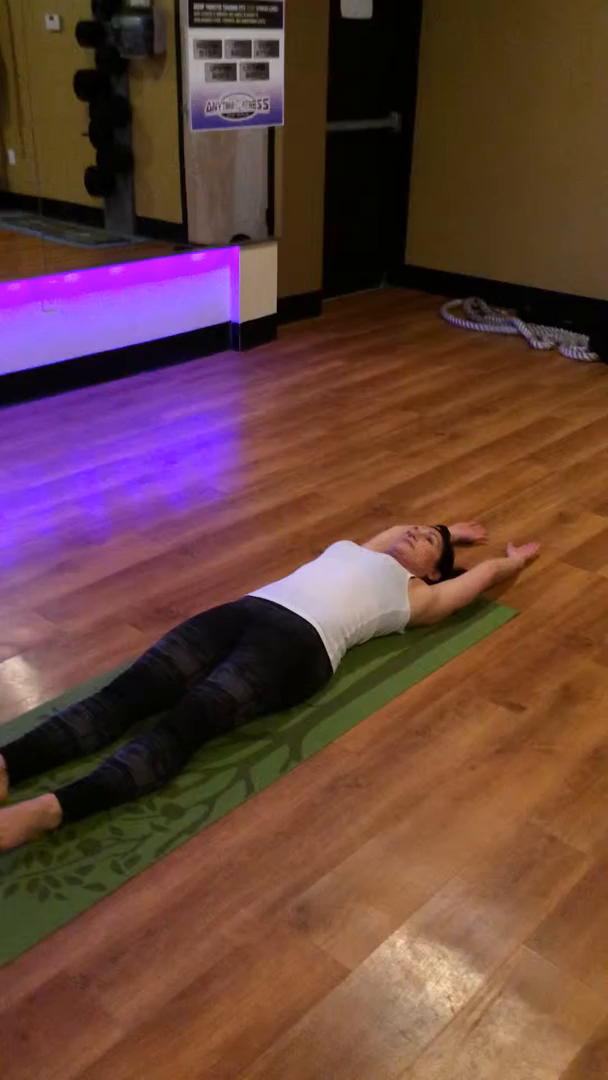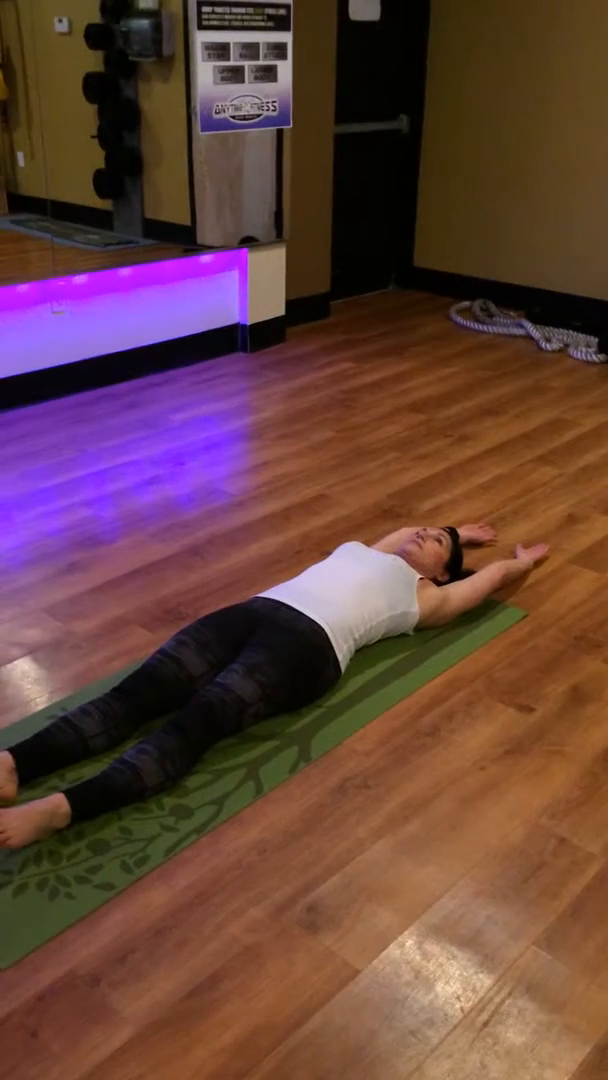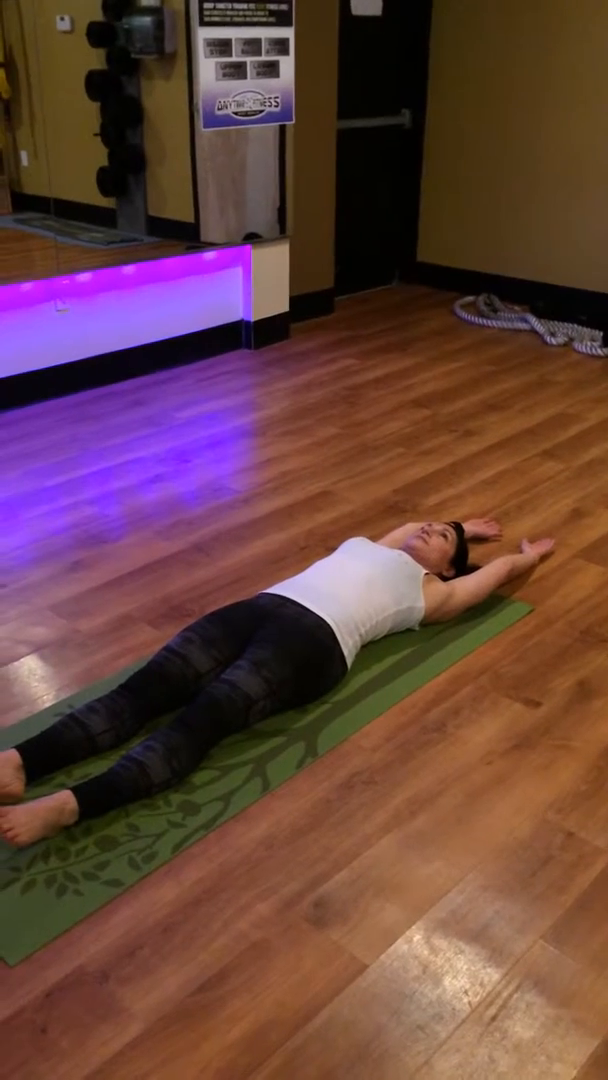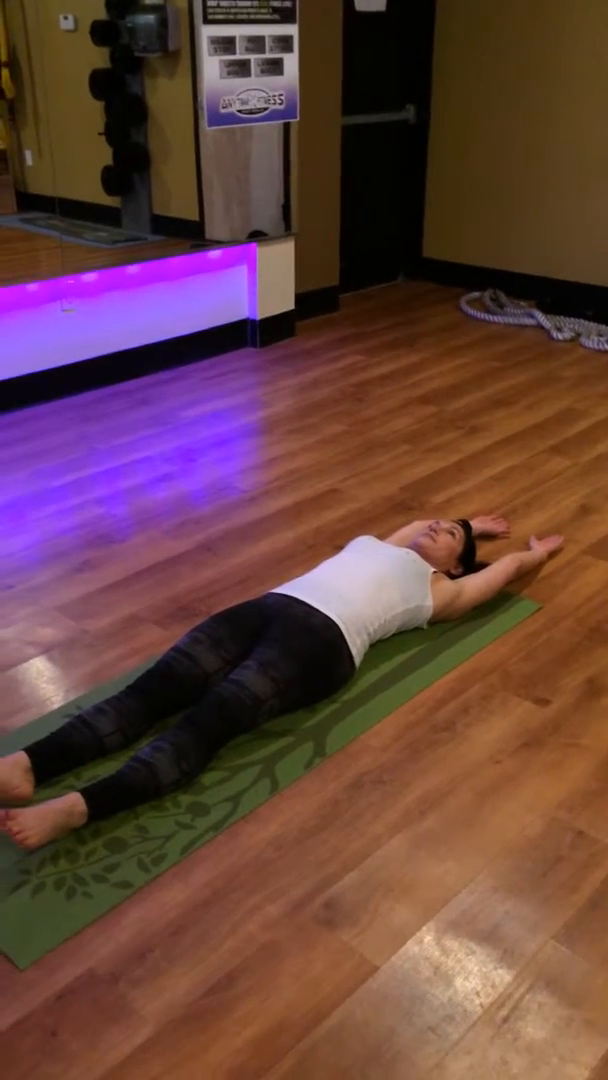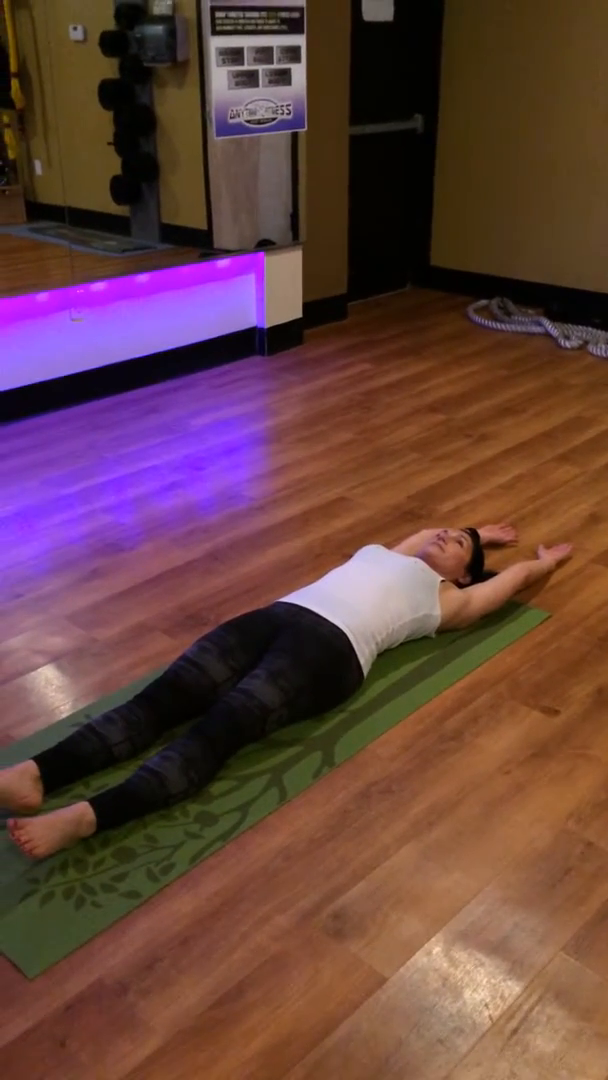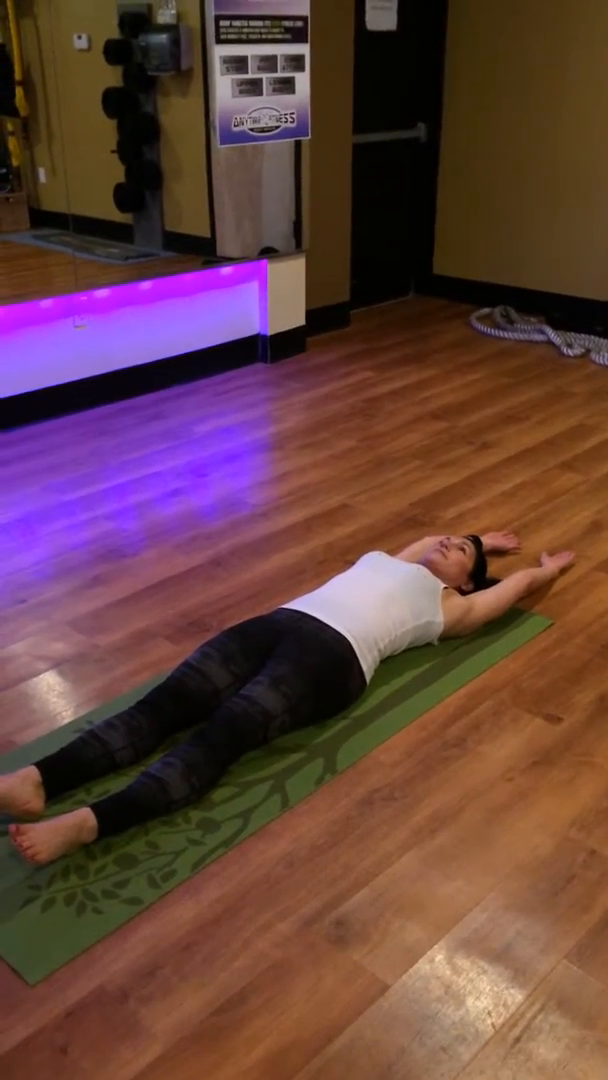
dt=0.4s
person 1, frame 1
left shoulder: (416, 595)
right shoulder: (353, 548)
left elbow: (484, 573)
right elbow: (399, 530)
left wrist: (518, 557)
right wrist: (449, 529)
left hip: (300, 642)
right hip: (247, 610)
left knee: (185, 720)
right knee: (131, 691)
left ankle: (54, 808)
person 1, frame 2
left shoulder: (425, 597)
right shoulder: (364, 551)
left elbow: (495, 575)
right elbow: (406, 531)
left wrist: (526, 560)
right wrist: (456, 530)
left hip: (309, 644)
right hip: (256, 612)
left knee: (197, 720)
right knee: (140, 691)
left ankle: (62, 809)
person 1, frame 3
left shoulder: (431, 592)
right shoulder: (368, 545)
left elbow: (500, 570)
right elbow: (417, 527)
left wrist: (533, 554)
right wrist: (462, 525)
left hip: (315, 639)
right hip: (263, 607)
left knee: (201, 718)
right knee: (147, 687)
left ankle: (70, 805)
person 1, frame 4
left shoulder: (438, 590)
right shoulder: (376, 545)
left elbow: (509, 567)
right elbow: (420, 524)
left wrist: (540, 551)
right wrist: (469, 522)
left hip: (323, 640)
right hip: (270, 607)
left knee: (210, 718)
right knee: (156, 688)
left ankle: (78, 807)
person 1, frame 5
left shoulder: (447, 598)
right shoulder: (386, 553)
left elbow: (517, 576)
right elbow: (431, 532)
left wrist: (549, 559)
right wrist: (480, 532)
left hip: (332, 648)
right hip: (279, 616)
left knee: (219, 727)
right knee: (165, 696)
left ankle: (85, 817)
person 1, frame 6
left shoulder: (450, 606)
right shoulder: (388, 561)
left elbow: (519, 584)
right elbow: (430, 540)
left wrist: (551, 566)
right wrist: (478, 537)
left hip: (336, 656)
right hip: (281, 623)
left knee: (223, 732)
right knee: (168, 702)
left ankle: (88, 823)
